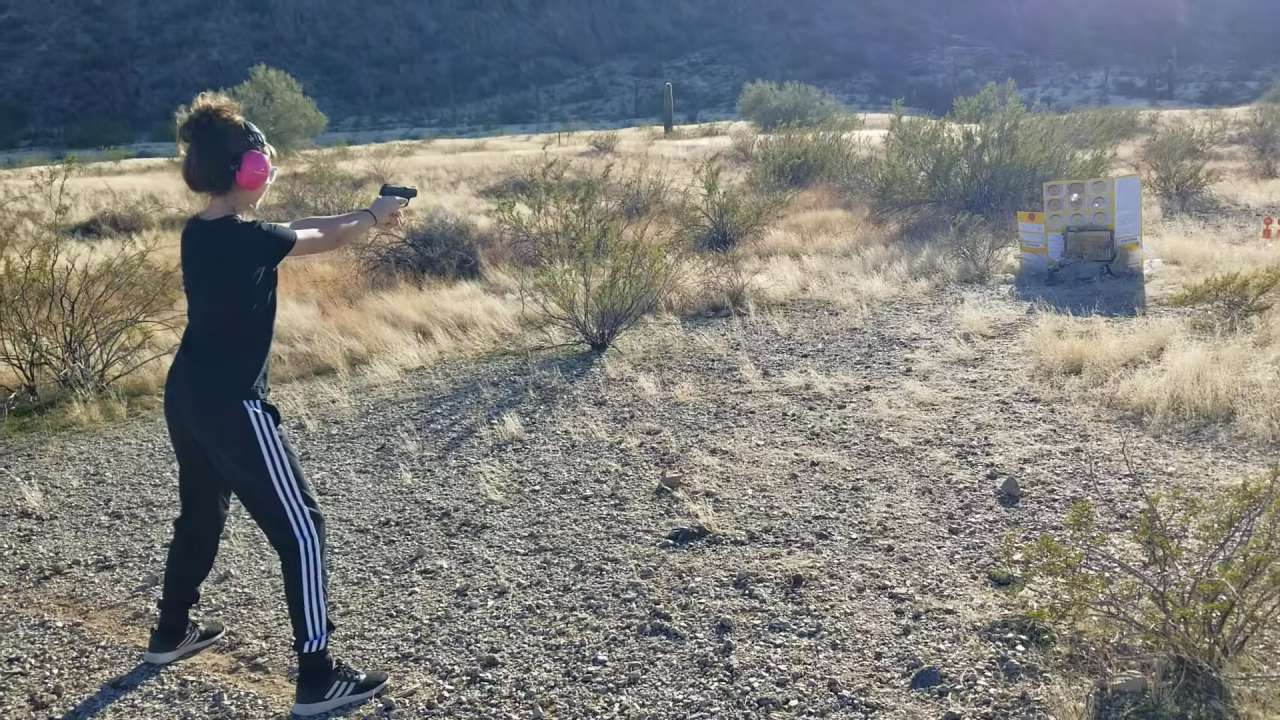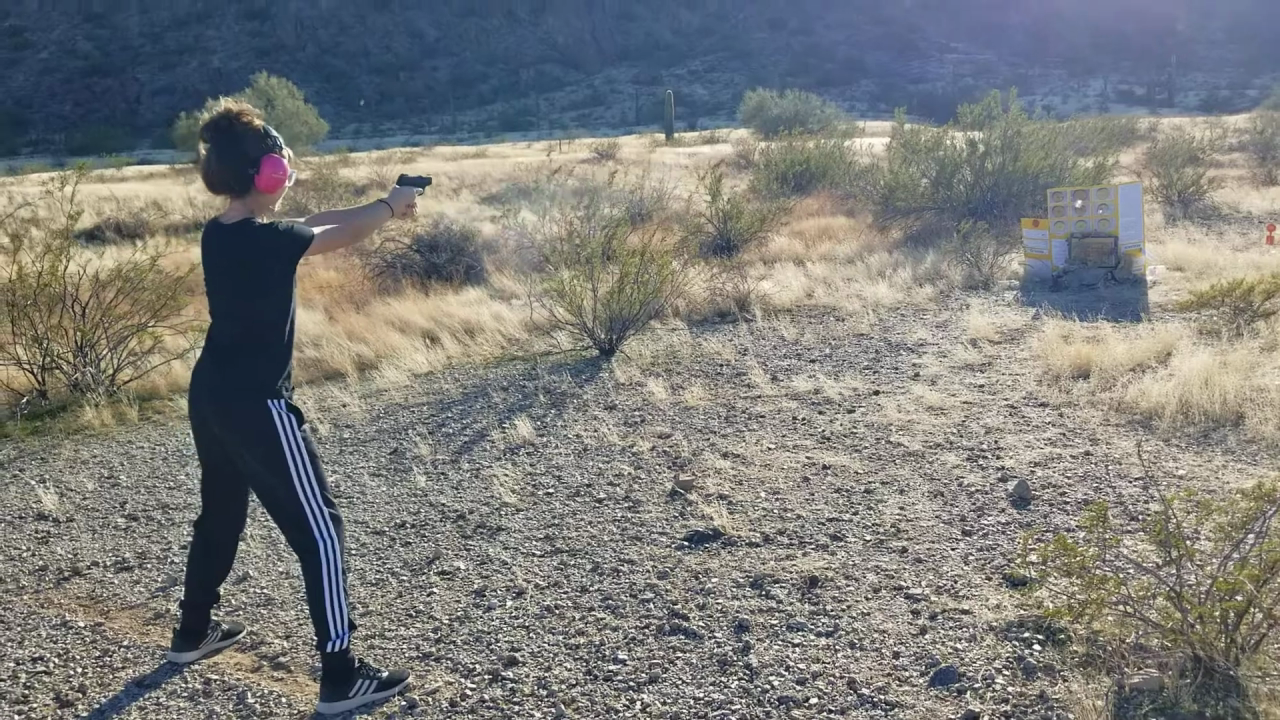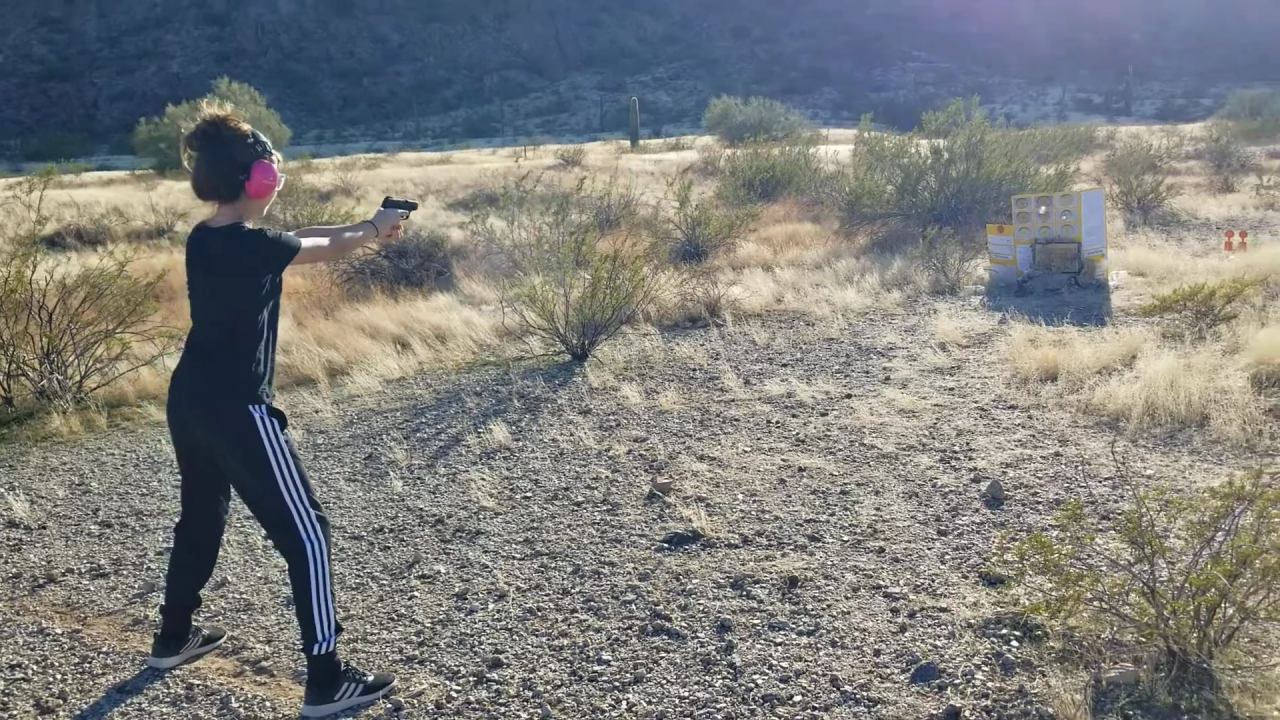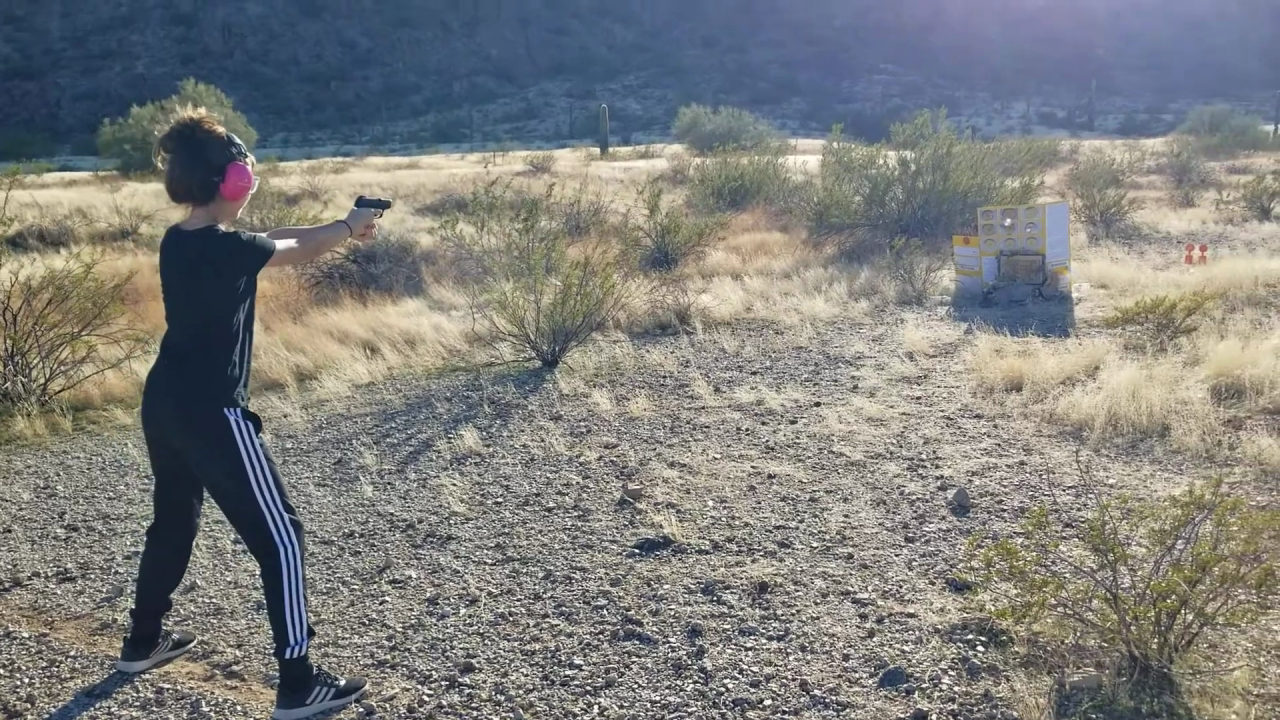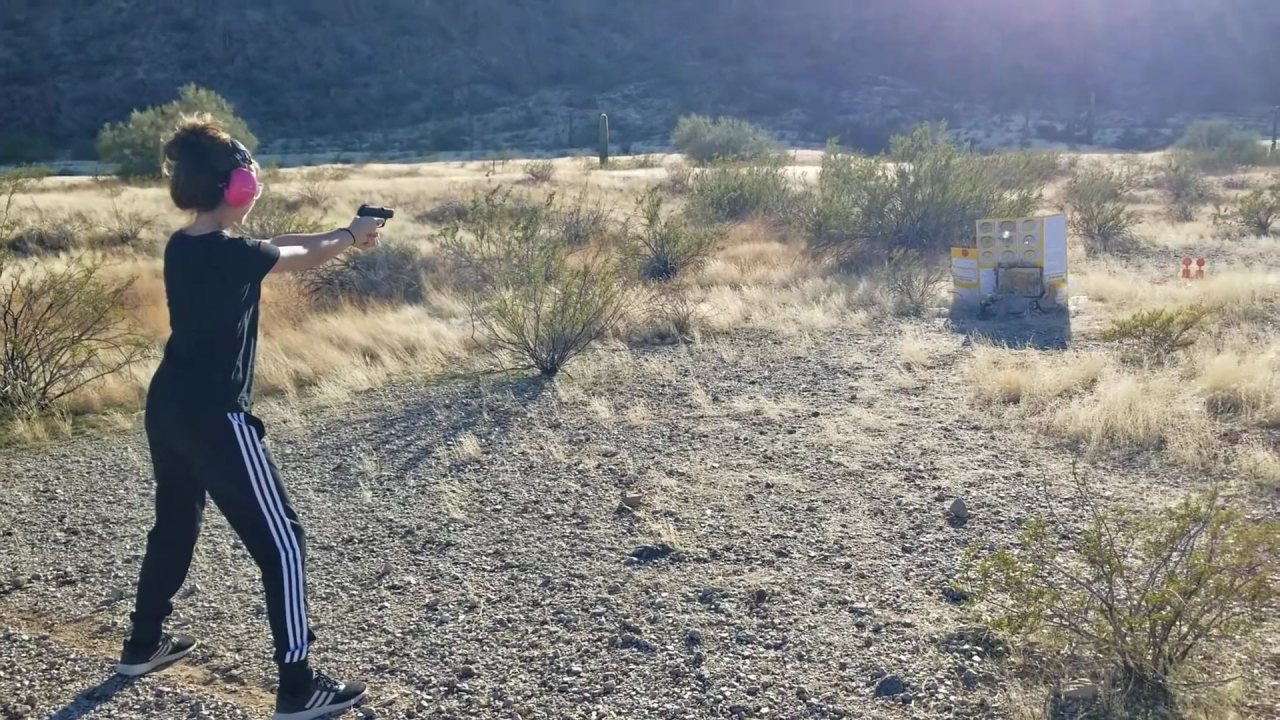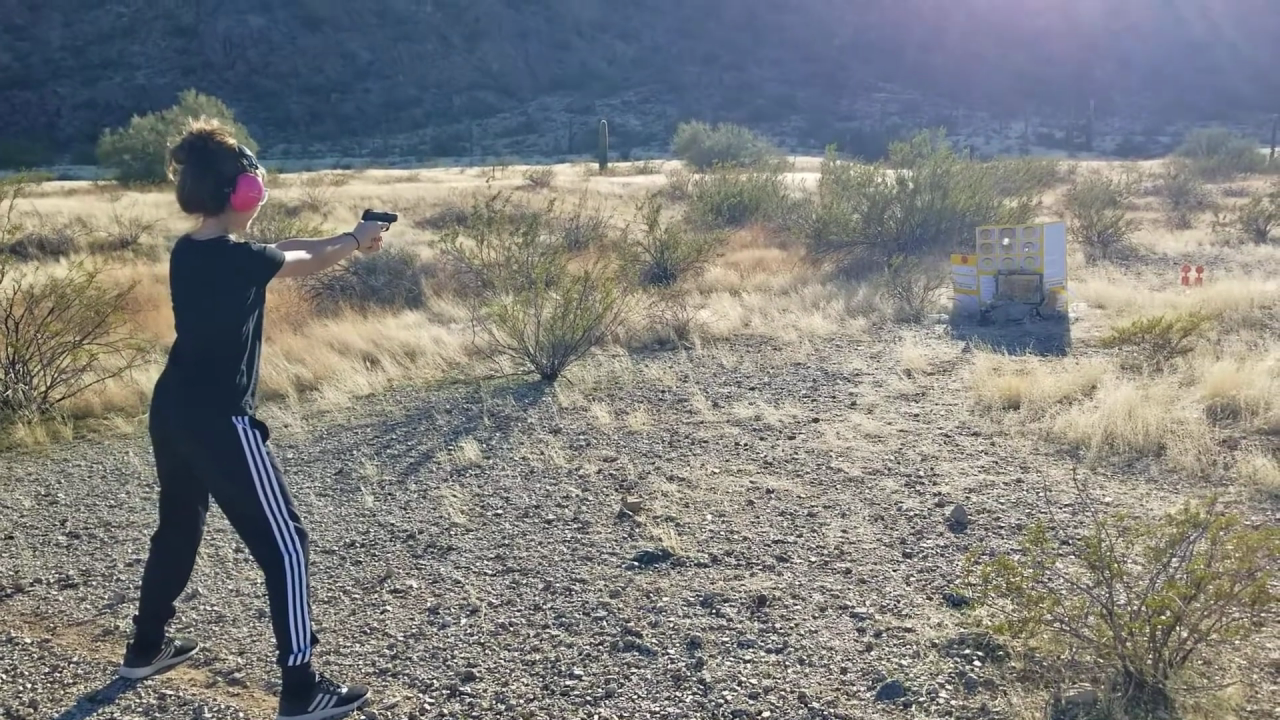
dt=0.3s
person 1, frame 1
left shoulder: (199, 233)
right shoulder: (247, 239)
left elbow: (301, 228)
right elbow: (323, 239)
left wrist: (362, 216)
right wrist: (373, 215)
left hip: (187, 395)
right hip: (231, 406)
left knee: (201, 512)
right knee: (300, 531)
left ankle: (170, 633)
person 1, frame 2
left shoulder: (219, 234)
right shoulder: (265, 241)
left elbow: (316, 222)
right elbow: (341, 236)
left wrist: (381, 206)
right wrist: (391, 207)
left hip: (210, 395)
right hip: (255, 405)
left knee: (222, 510)
right knee: (319, 532)
left ankle: (193, 631)
person 1, frame 3
left shoulder: (203, 240)
right shoulder: (253, 246)
left elbow: (303, 239)
right elbow: (326, 249)
left wrist: (364, 228)
right wrist: (375, 228)
left hip: (190, 400)
right hip: (237, 410)
left knee: (201, 516)
right knee: (306, 535)
left ankle: (173, 637)
person 1, frame 4
left shoulder: (177, 241)
right shoulder: (227, 249)
left elbow: (275, 238)
right elbow: (298, 250)
left wrist: (338, 227)
right wrist: (348, 227)
left hip: (164, 403)
right hip: (211, 413)
left knee: (173, 519)
right knee: (279, 538)
left ankle: (143, 641)
person 1, frame 5
left shoulder: (182, 247)
right shoulder: (232, 255)
left elbow: (279, 245)
right elbow: (304, 256)
left wrist: (342, 234)
right wrist: (352, 235)
left hip: (168, 407)
right hip: (215, 418)
left knee: (175, 524)
right knee: (280, 543)
left ankle: (143, 644)
person 1, frame 6
left shoulder: (187, 251)
right shoulder: (239, 259)
left elbow: (284, 249)
right elbow: (308, 261)
left wrist: (346, 238)
right wrist: (356, 240)
left hip: (172, 411)
right hip: (220, 422)
left knee: (178, 527)
right knee: (284, 546)
left ankle: (146, 647)
